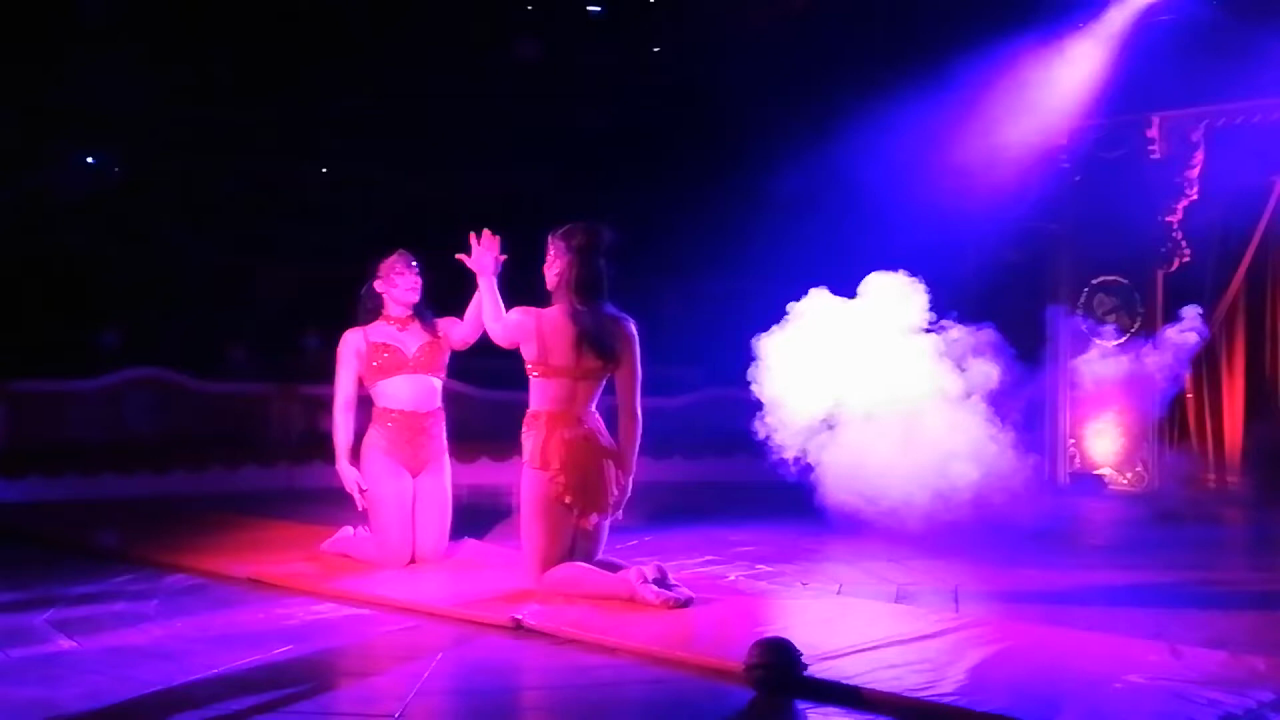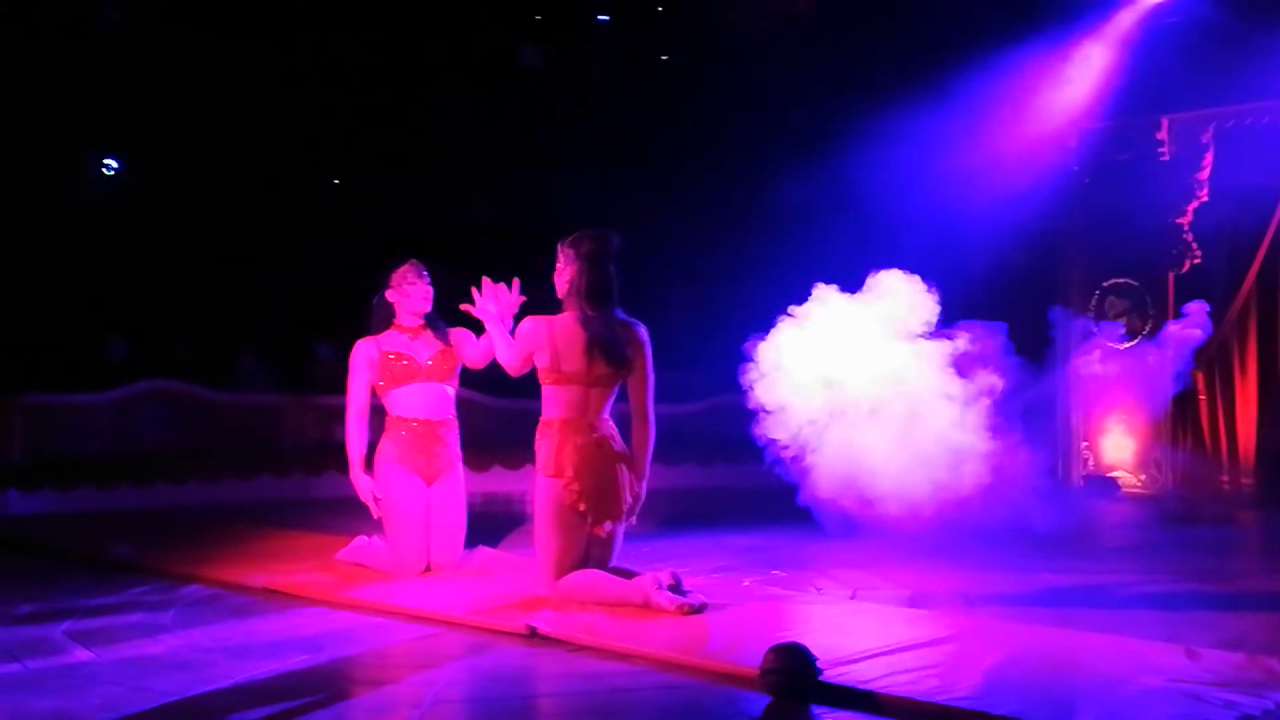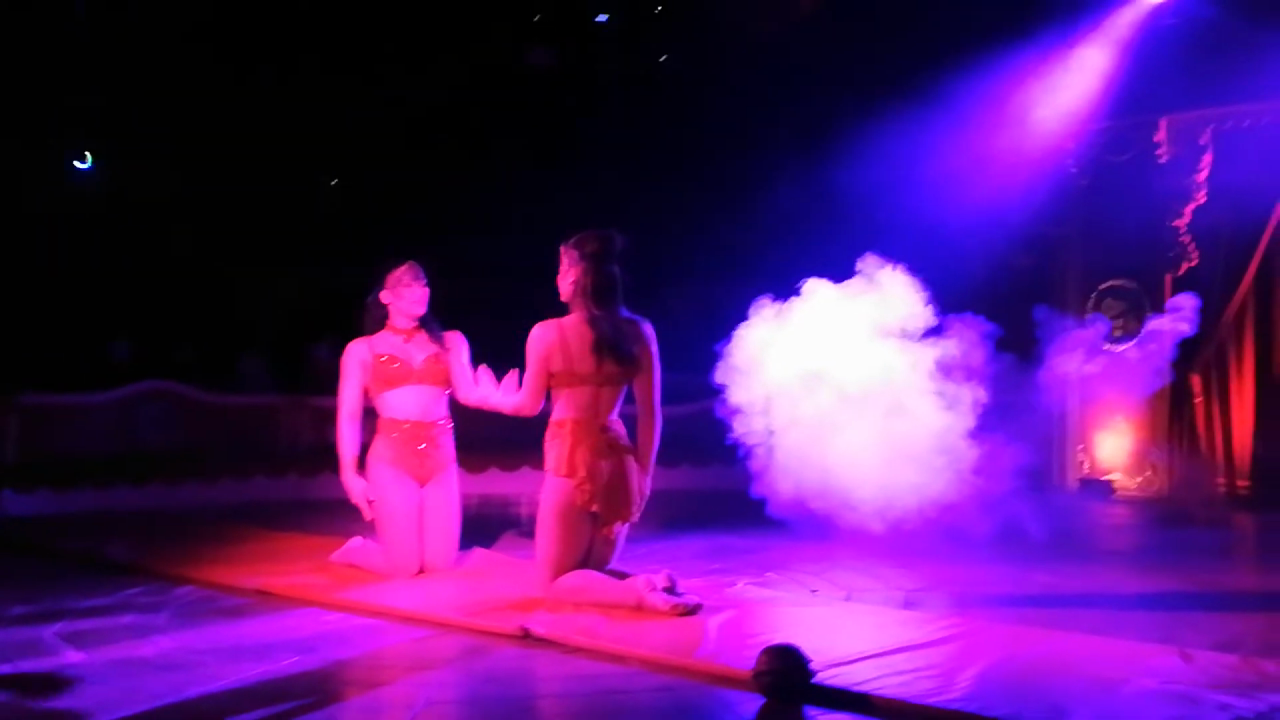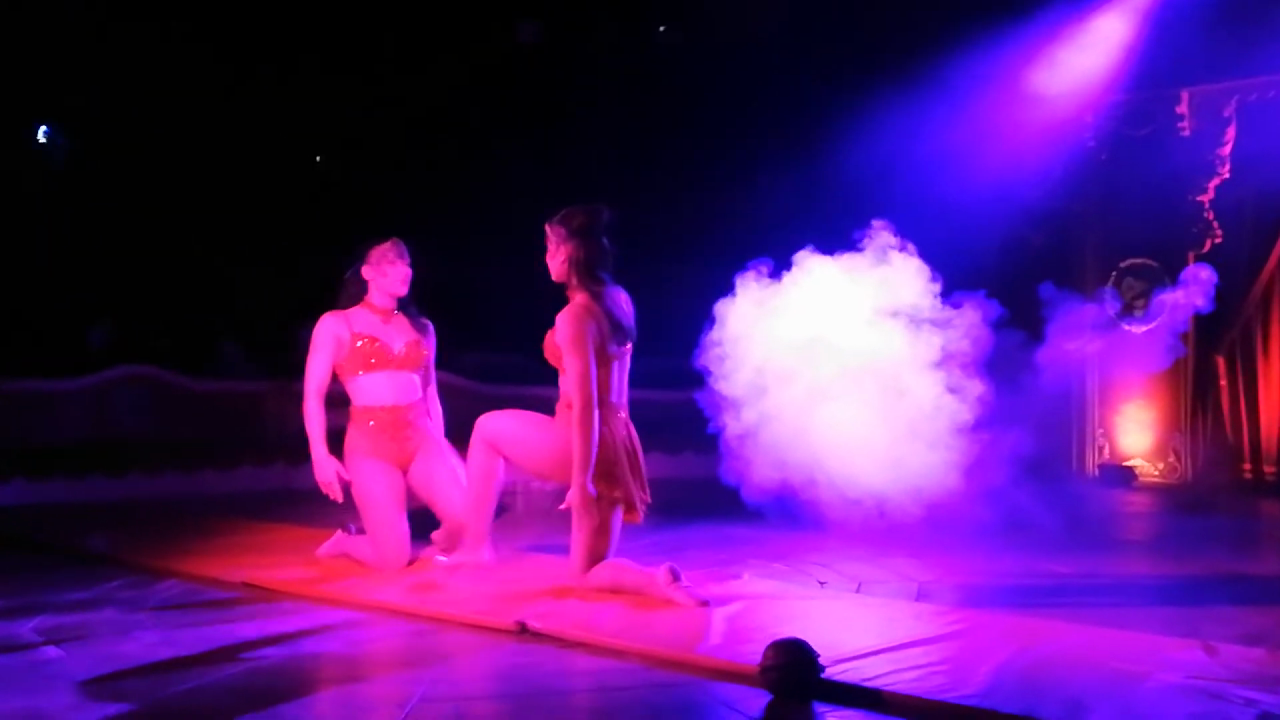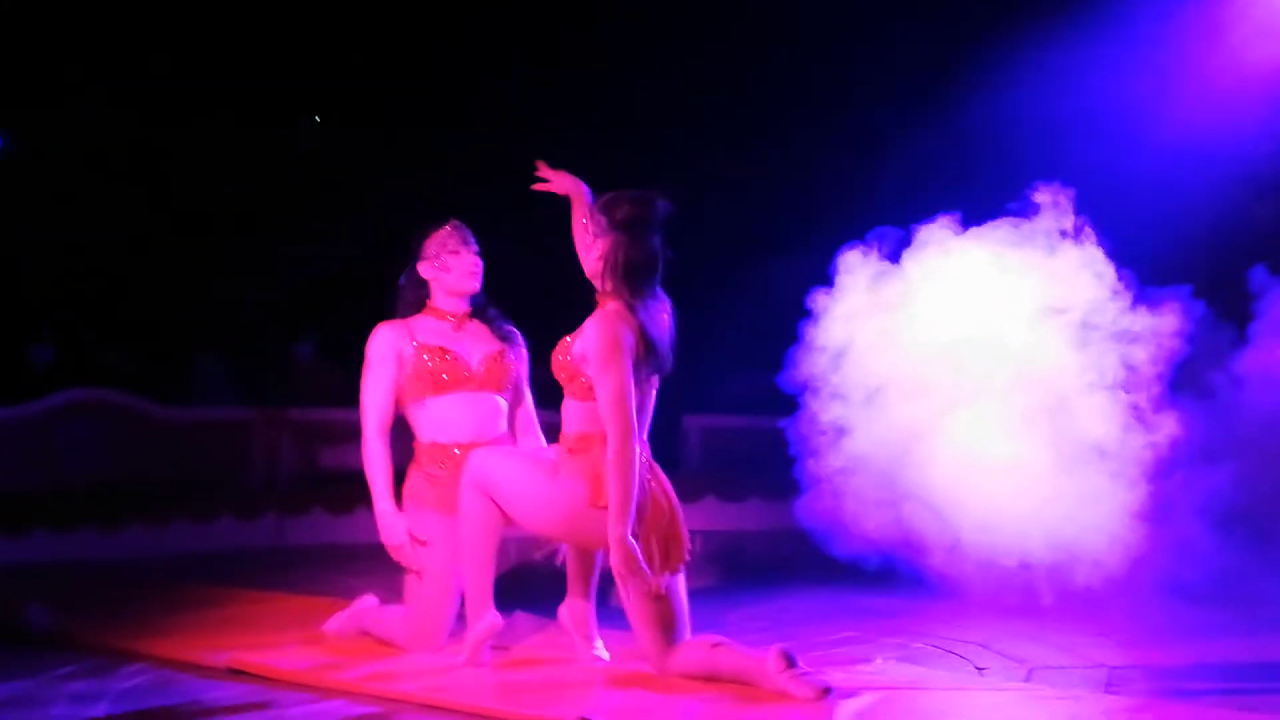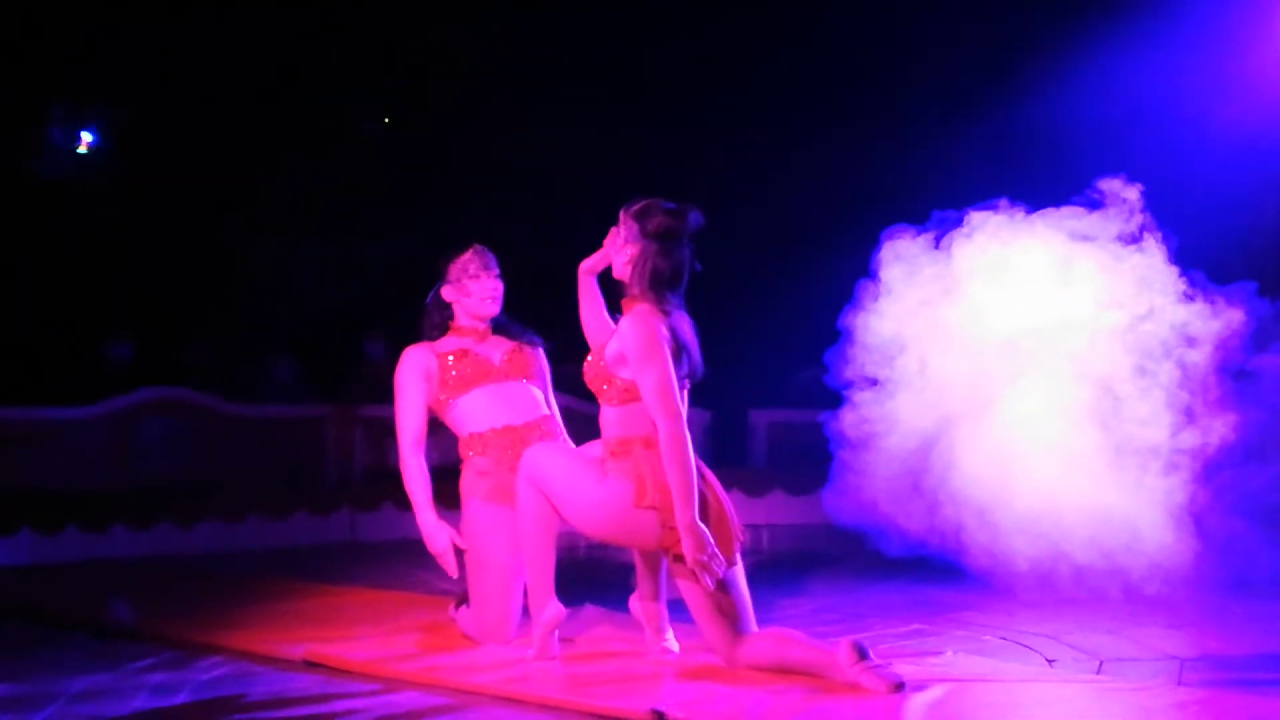
dt=0.7s
person 1, frame 1
left shoulder: (527, 320)
right shoulder: (621, 328)
left elbow: (498, 332)
right elbow: (631, 412)
left wrist: (486, 278)
right wrist: (625, 472)
left hip: (549, 452)
right hip: (597, 452)
left knee: (546, 572)
right knee: (584, 562)
left ankle: (629, 585)
right ankle: (645, 574)
person 1, frame 2
left shoulder: (537, 329)
right shoulder: (632, 334)
left elbow: (514, 365)
right elbow: (644, 418)
left wrist: (495, 325)
right wrist: (639, 479)
left hip: (562, 459)
right hip: (610, 458)
left knee: (561, 580)
right knee: (597, 570)
left ankle: (644, 592)
right ankle: (658, 581)
person 1, frame 3
left shoulder: (548, 334)
right shoulder: (639, 332)
left elbow: (529, 405)
right elbow: (651, 415)
left wrist: (495, 395)
right wrist: (642, 474)
left hip: (571, 463)
right hip: (618, 462)
left knee: (557, 581)
right knee: (592, 571)
left ankle: (640, 593)
right ankle: (654, 584)
person 1, frame 4
left shoulder: (575, 317)
right shoulder: (618, 300)
left elbow: (585, 405)
left wrist: (579, 481)
left hip: (583, 445)
right hip: (618, 444)
left knee: (487, 429)
right knee: (588, 571)
left ankle: (476, 544)
right ankle: (658, 580)
person 1, frame 5
left shoulder: (606, 325)
right shoulder: (655, 308)
left elbow: (622, 436)
right elbow: (604, 313)
left wrist: (619, 533)
right wrist: (583, 202)
left hip: (598, 495)
right hip: (644, 499)
left knee: (481, 467)
right knee: (670, 655)
left ankle: (481, 616)
right ankle: (767, 668)
person 1, frame 6
left shoulder: (641, 322)
right shoulder: (665, 318)
left elbow: (672, 427)
right elbow: (605, 347)
left wrist: (687, 522)
right wrist: (587, 276)
left hip: (649, 498)
right hip: (678, 501)
left knee: (536, 461)
right knee: (740, 648)
left ankle: (543, 611)
right ankle: (840, 660)
person 2, frame 1
left shoulder: (441, 328)
right shoulder: (357, 338)
left elbow: (467, 335)
right elbow: (343, 405)
right wrist: (343, 462)
left hip: (433, 448)
right hip: (385, 447)
left knee: (430, 553)
right knee: (395, 555)
left ankle: (376, 532)
right ankle: (348, 539)
person 2, frame 2
left shoulder: (455, 338)
right shoulder: (370, 348)
left elbow: (479, 357)
right elbow: (356, 414)
left wrist: (500, 324)
right wrist: (358, 472)
left hip: (447, 457)
right hip: (399, 457)
left knee: (446, 562)
right knee: (410, 564)
left ankle: (386, 543)
right ankle: (363, 548)
person 2, frame 3
left shoulder: (449, 342)
right shoulder: (362, 349)
left elbow: (466, 389)
right elbow: (348, 416)
right wrist: (349, 472)
left hip: (439, 457)
right hip: (391, 457)
left knee: (439, 564)
right knee: (403, 566)
left ankle: (382, 545)
right ankle: (356, 551)
person 2, frame 4
left shoulder: (422, 329)
right shoulder: (335, 325)
right elbow: (314, 395)
left wrist: (441, 451)
right wrist: (320, 454)
left hip: (421, 439)
right hip: (369, 444)
left knee: (466, 517)
right knee: (394, 559)
left ankle: (449, 536)
right ankle: (346, 542)
person 2, frame 5
left shoulder: (506, 337)
left elbow: (526, 427)
right elbow: (374, 432)
right wrist: (386, 511)
right hip: (437, 485)
right ankle: (368, 614)
person 2, frame 6
left shoulder: (529, 347)
right shoulder: (421, 358)
right elbow: (410, 448)
right wrist: (428, 520)
right hip: (492, 481)
right ankle: (469, 608)
